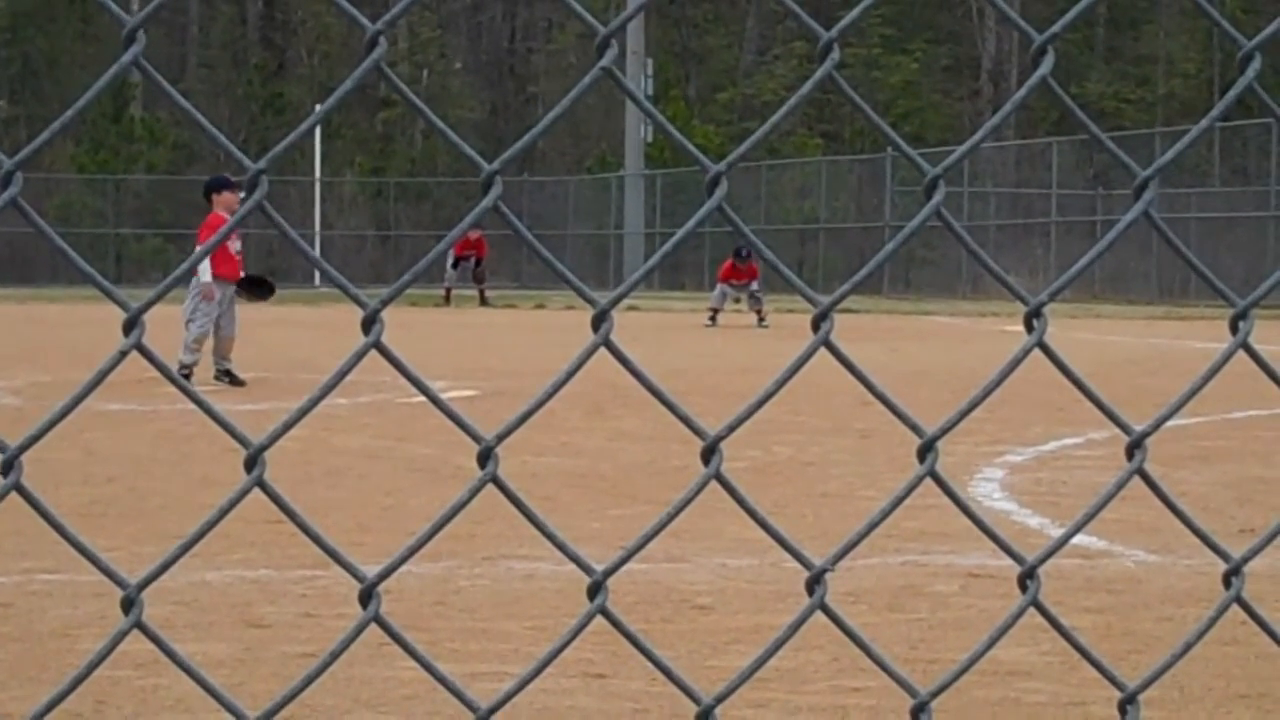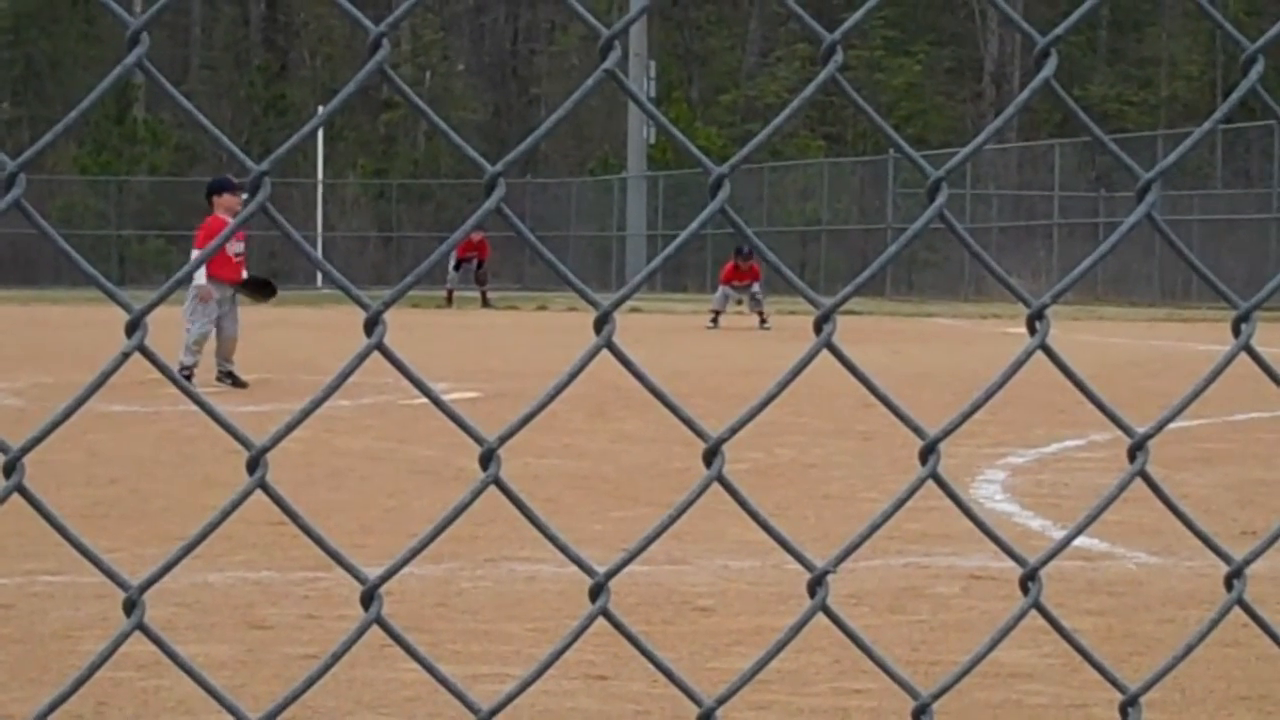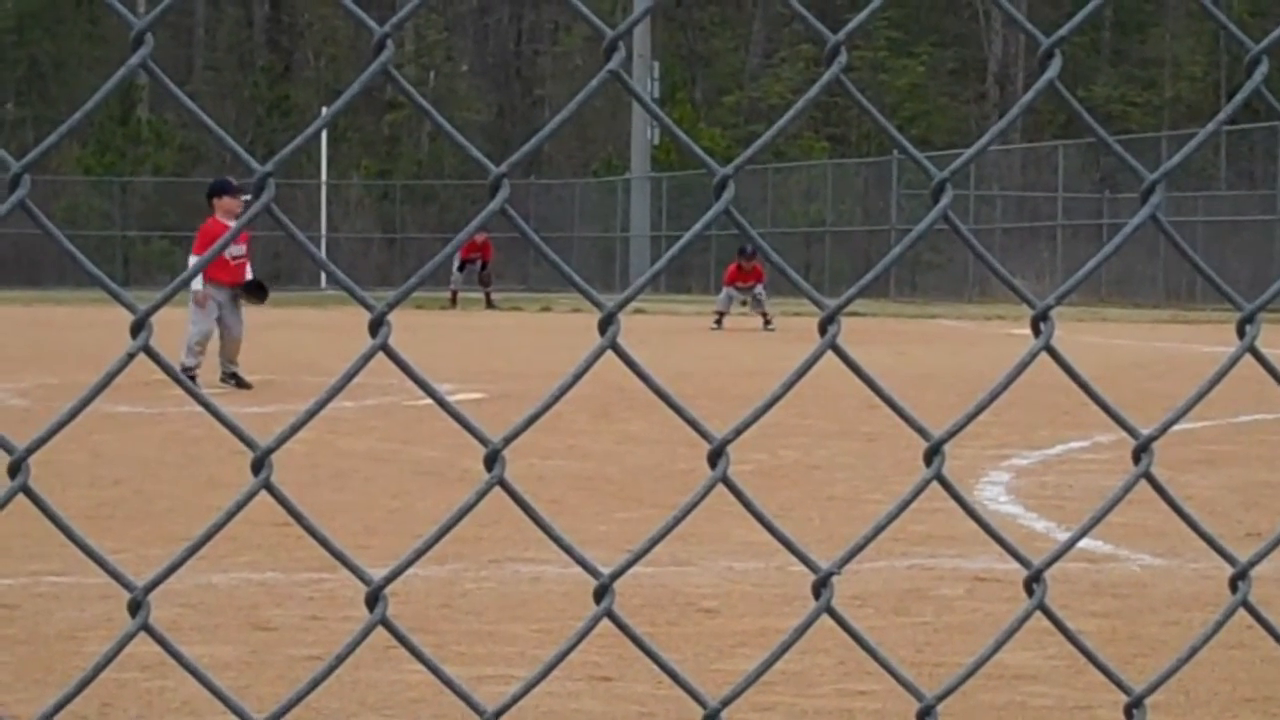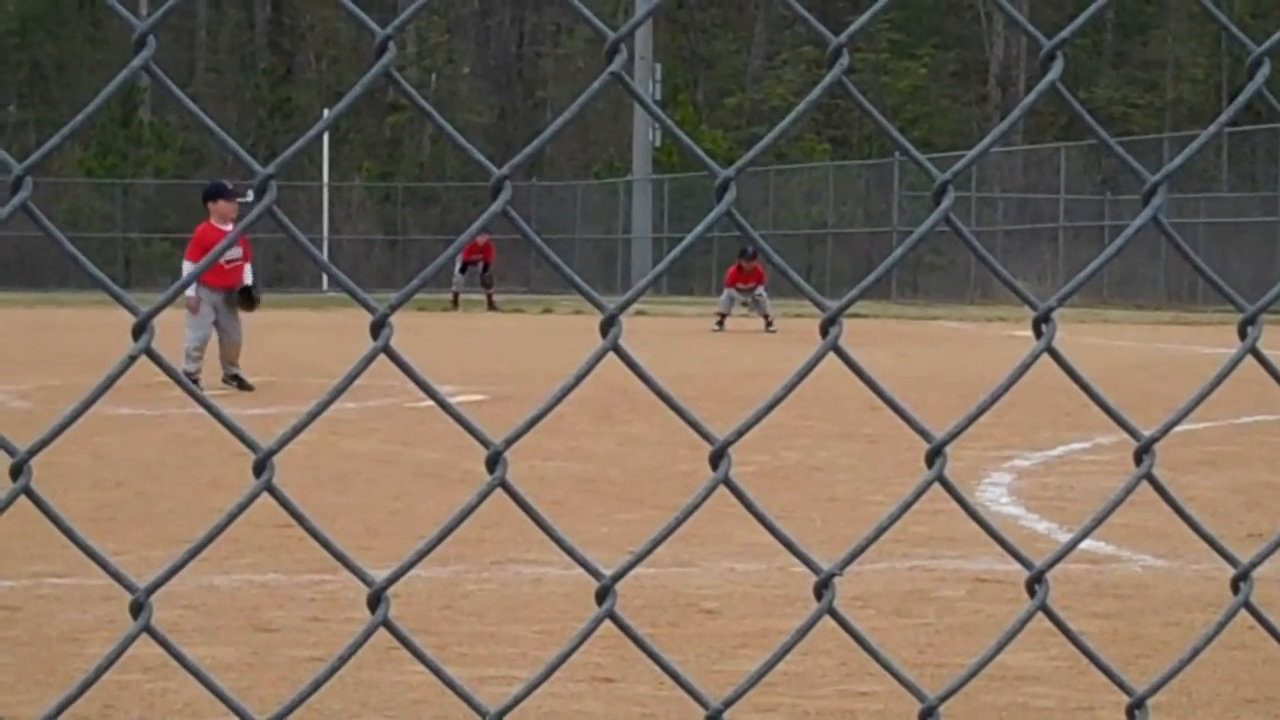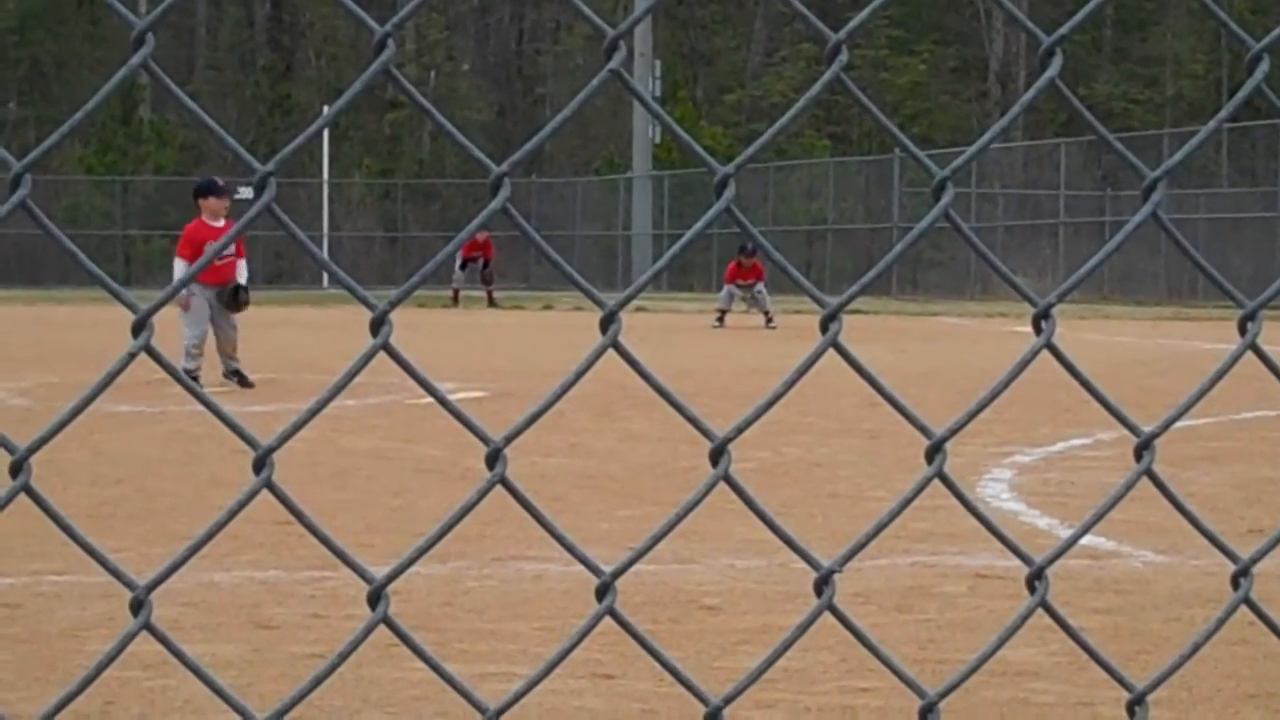
dt=0.1s
person 1, frame 1
left shoulder: (230, 224)
right shoulder: (213, 222)
right elbow: (202, 251)
left wrist: (241, 277)
right wrist: (206, 281)
left hip: (227, 286)
right hip: (210, 286)
left knee: (227, 330)
right knee: (200, 327)
left ankle: (223, 369)
right ankle: (185, 368)
person 1, frame 2
left shoulder: (237, 228)
right shoulder: (211, 225)
right elbow: (198, 254)
left wrist: (245, 279)
right wrist: (200, 283)
left hip: (230, 289)
right hip: (210, 287)
left knee: (230, 332)
right knee: (200, 329)
left ankle: (225, 371)
right ankle: (185, 370)
person 1, frame 3
left shoulder: (242, 230)
right shoulder: (210, 228)
left elbow: (244, 260)
right elbow: (195, 258)
left wrist: (249, 281)
right wrist: (197, 288)
left hip: (232, 291)
right hip: (210, 289)
left knee: (234, 333)
right knee: (201, 330)
left ankle: (229, 372)
right ankle: (188, 371)
person 1, frame 4
left shoulder: (240, 233)
right shoulder: (202, 233)
left elbow: (246, 262)
right elbow: (189, 264)
left wrist: (247, 286)
right wrist: (190, 293)
left hip: (228, 295)
right hip: (205, 293)
left knee: (234, 336)
right knee: (199, 335)
left ankle: (231, 374)
right ankle: (191, 375)
person 1, frame 5
left shoulder: (233, 228)
right shoulder: (193, 229)
left elbow: (240, 258)
right elbow: (180, 261)
left wrist: (241, 284)
right wrist: (181, 290)
left hip: (223, 291)
right hip: (198, 290)
left knee: (229, 331)
right knee: (196, 332)
left ankle: (232, 369)
right ankle: (190, 373)
